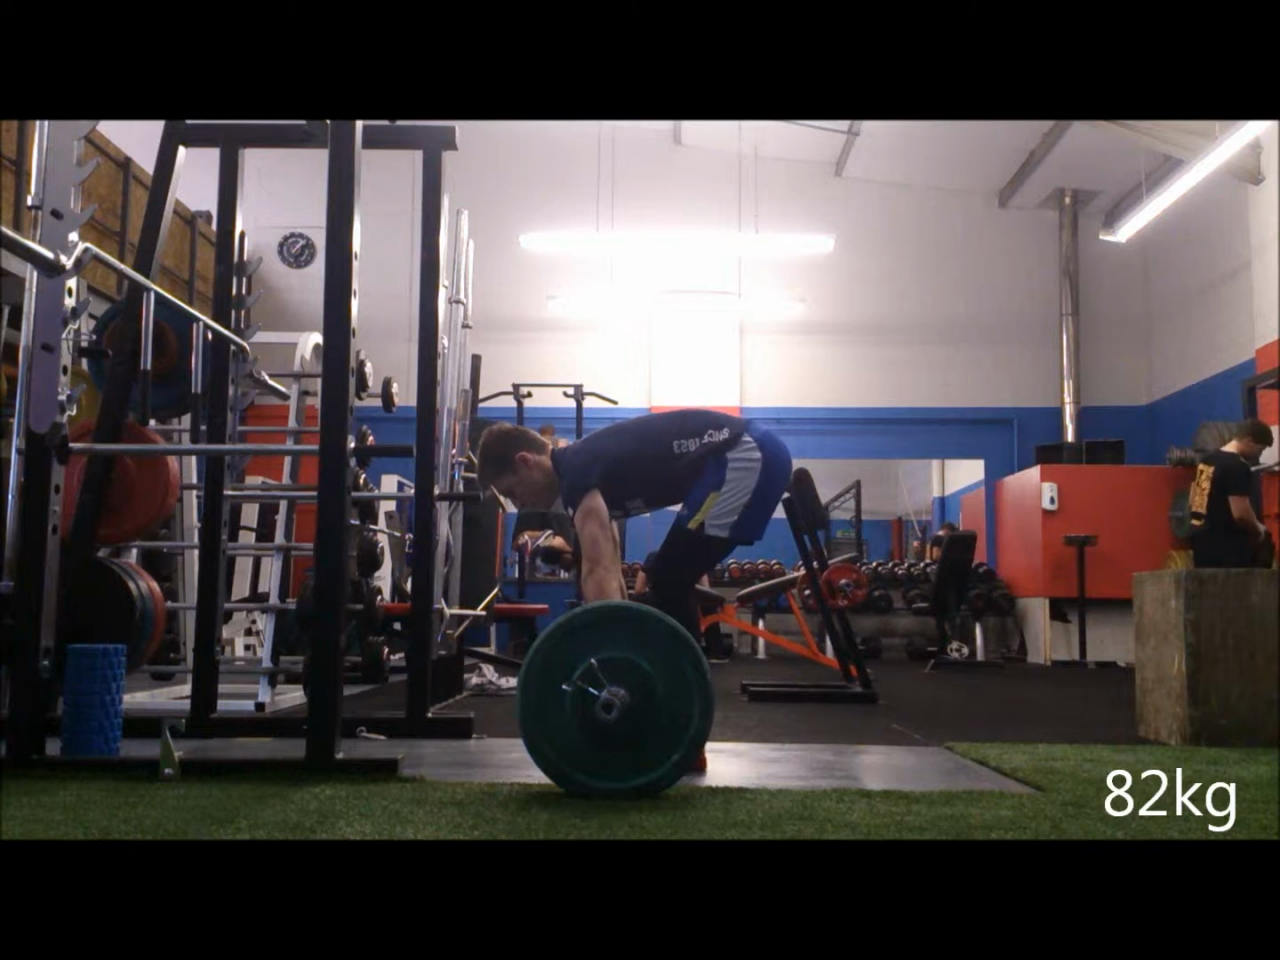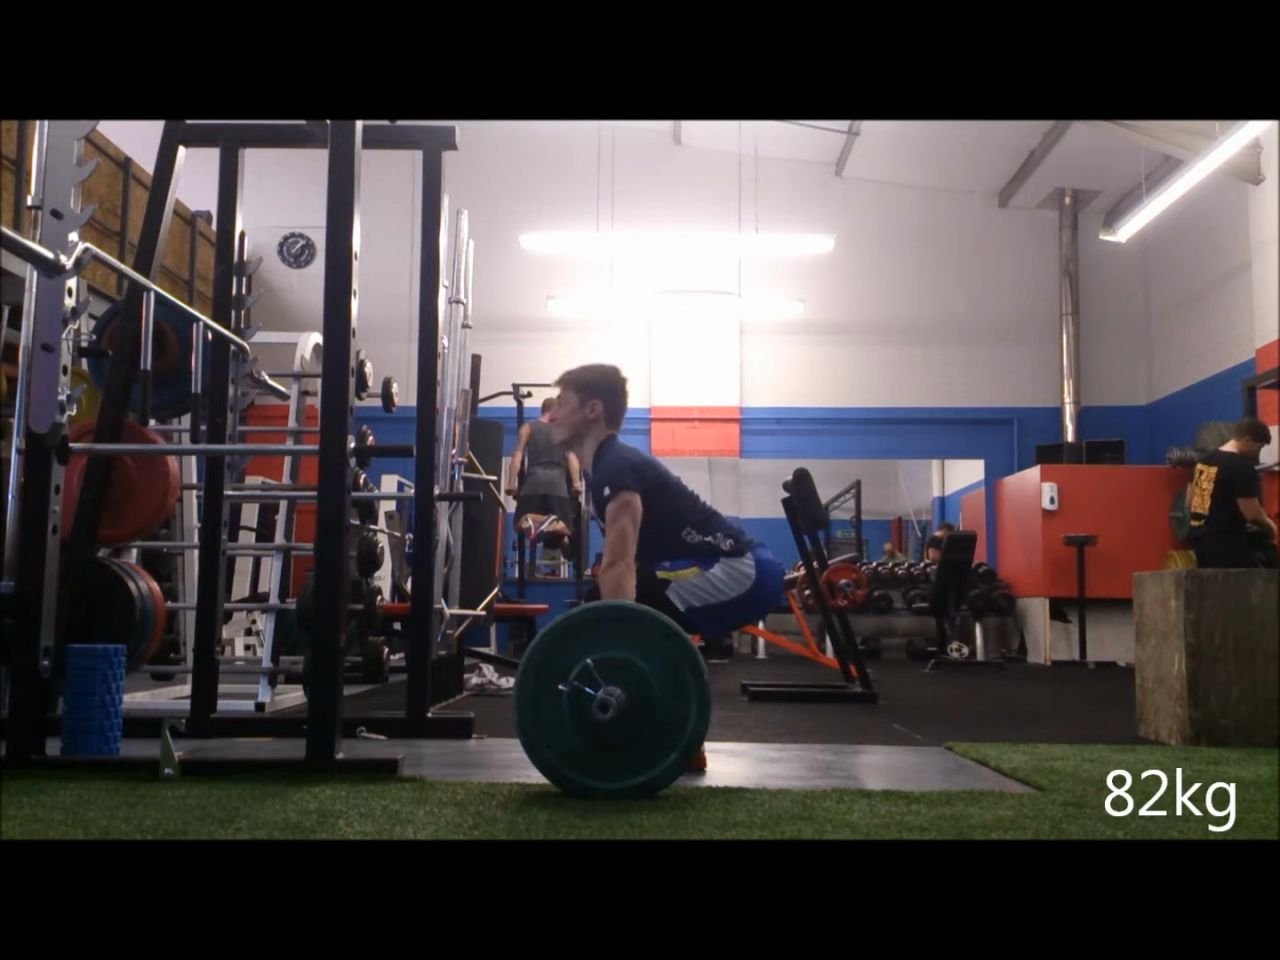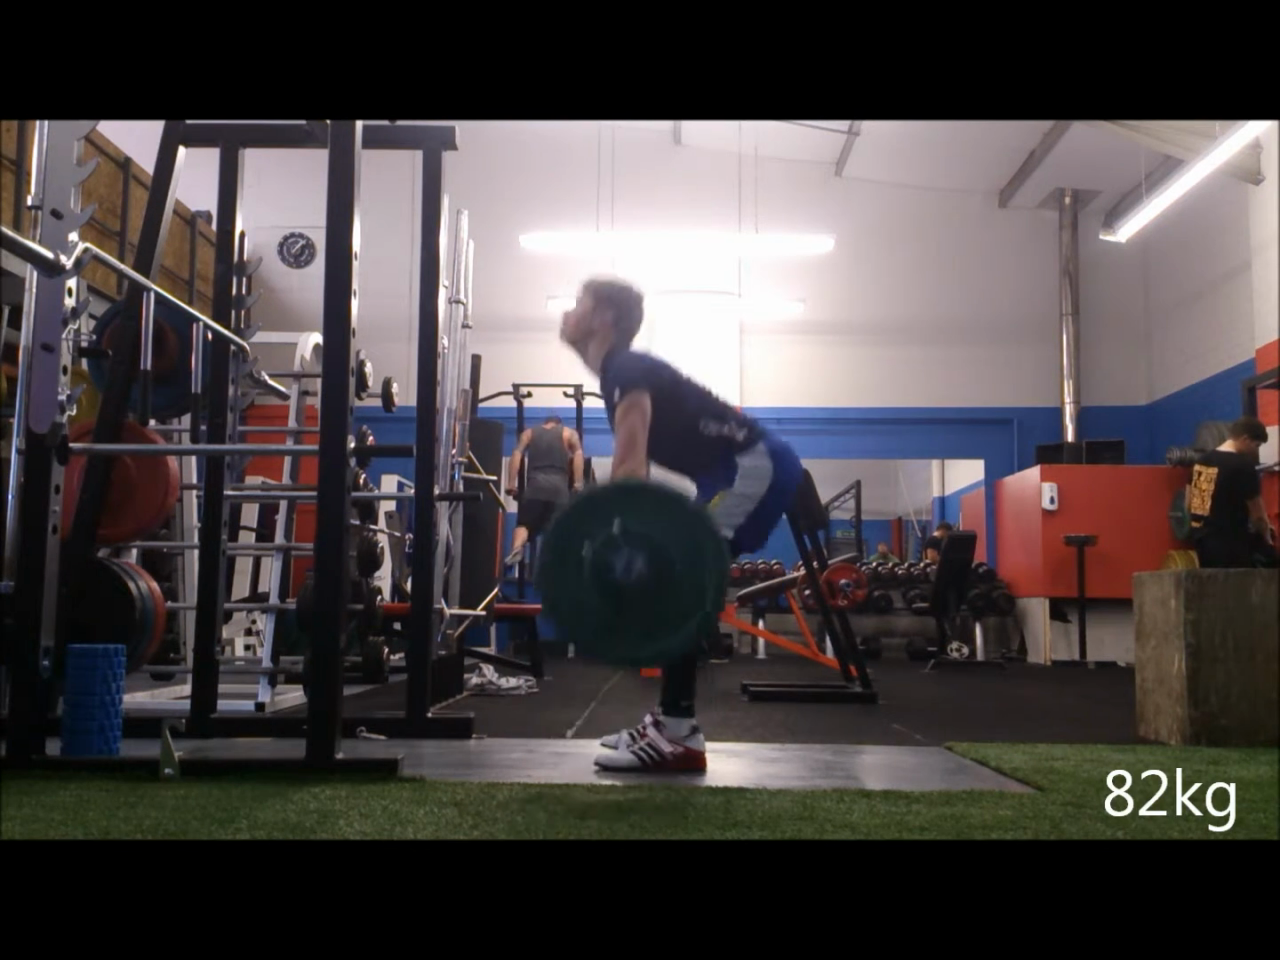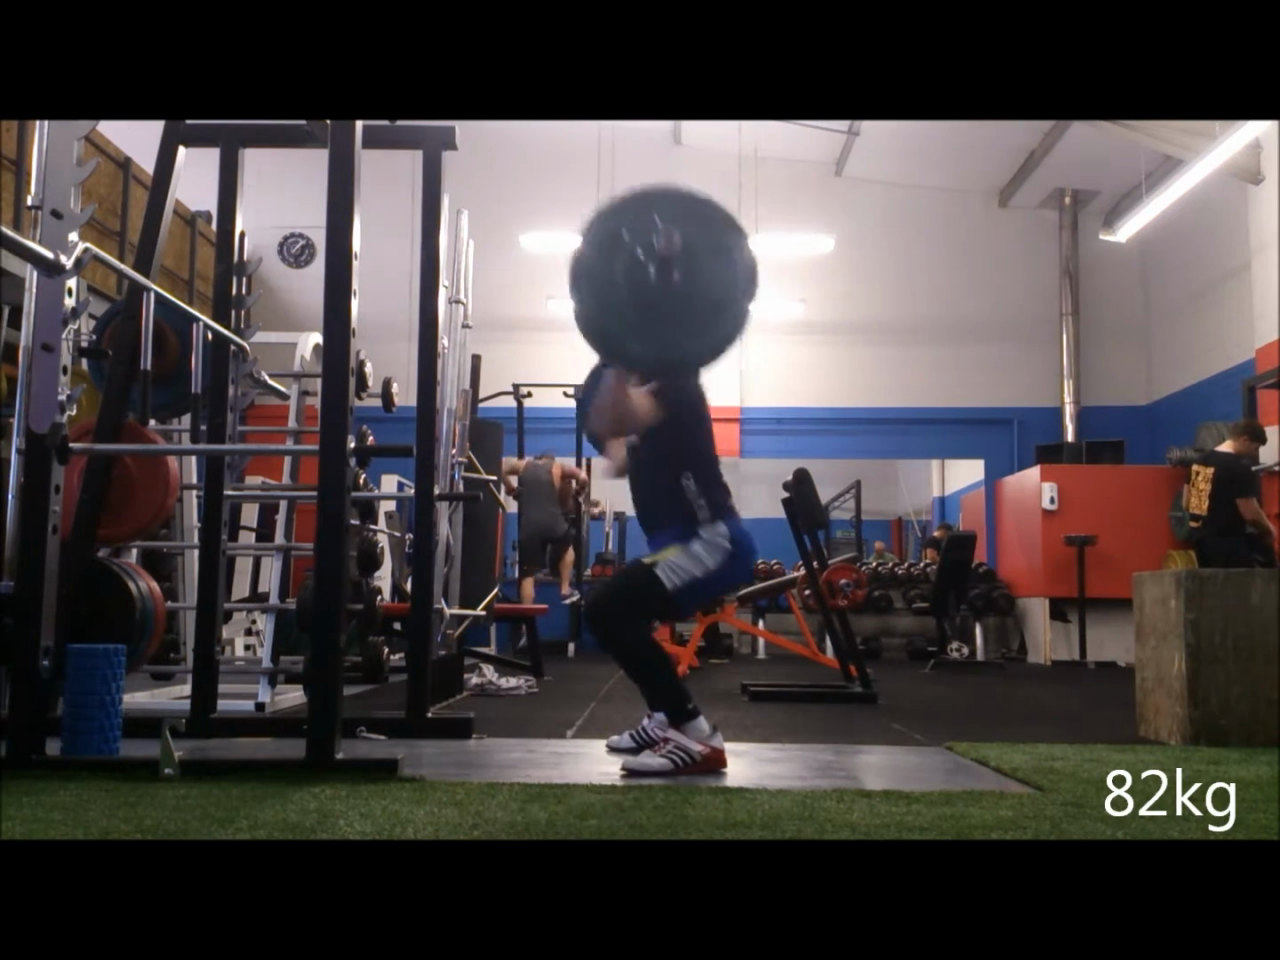
dt=0.7s
person 1, frame 1
left shoulder: (577, 471)
right shoulder: (584, 466)
left elbow: (599, 571)
right elbow: (609, 570)
left hip: (745, 457)
right hip: (753, 455)
left knee: (669, 583)
right knee: (668, 582)
person 1, frame 2
left shoulder: (615, 468)
right shoulder: (616, 465)
left elbow: (618, 566)
right elbow: (623, 563)
left hip: (741, 573)
right hip: (742, 570)
person 1, frame 3
left shoulder: (626, 370)
right shoulder: (625, 370)
left elbow: (630, 464)
right elbow: (632, 465)
left hip: (755, 468)
right hip: (752, 469)
left ankle: (678, 736)
right ankle: (672, 721)
person 1, frame 4
left shoulder: (674, 386)
right shoulder: (654, 393)
left elbow: (612, 419)
right elbow: (621, 461)
left hip: (712, 543)
right hip: (688, 540)
left knee: (605, 608)
right knee: (612, 608)
left ankle: (694, 738)
right ankle: (669, 721)
